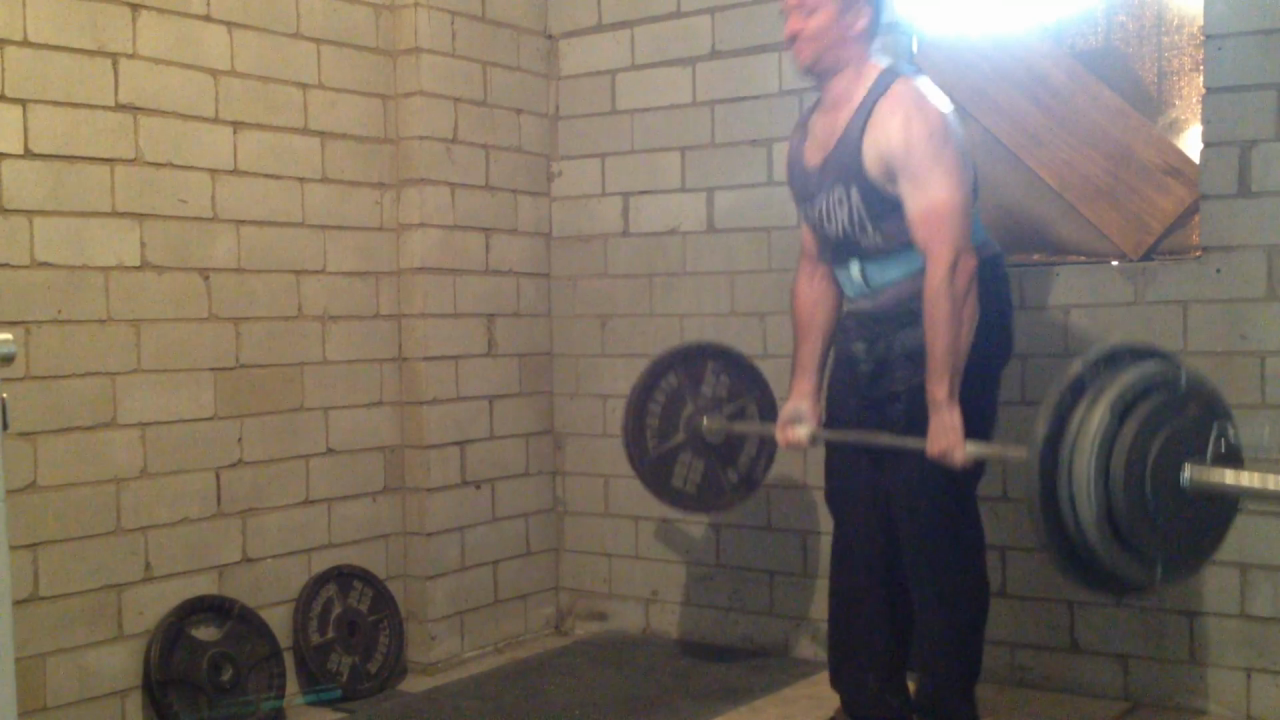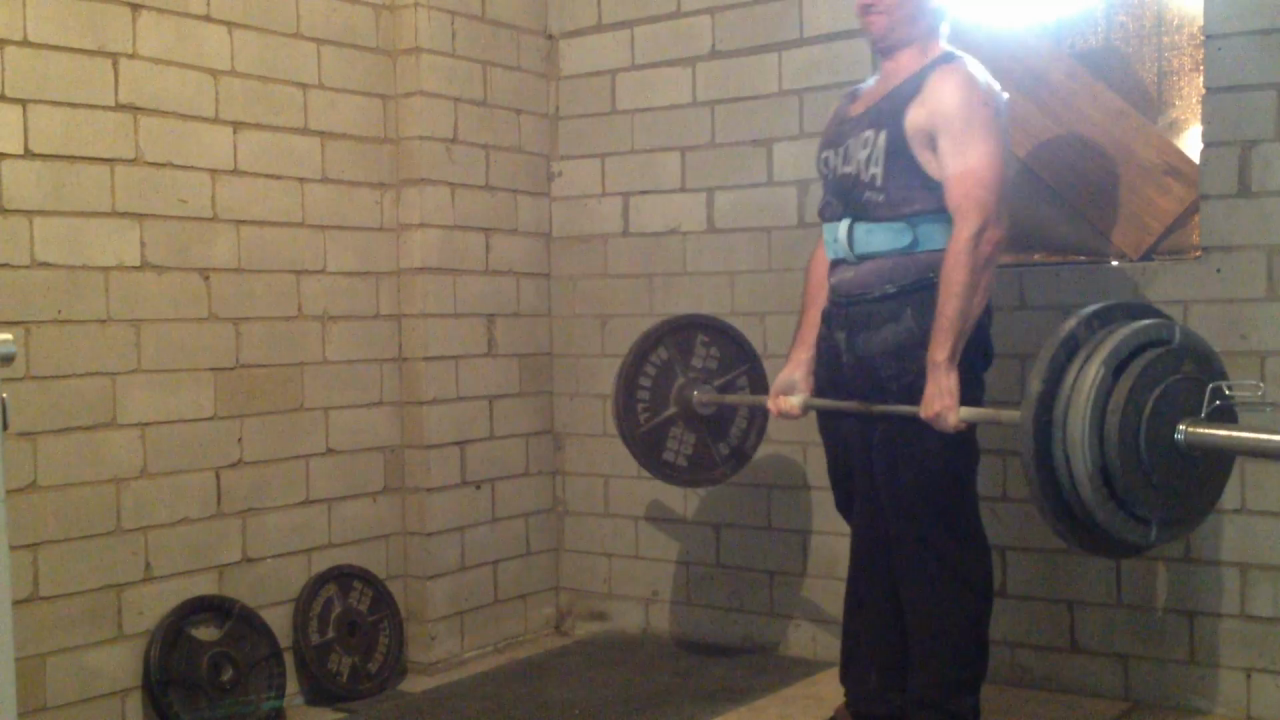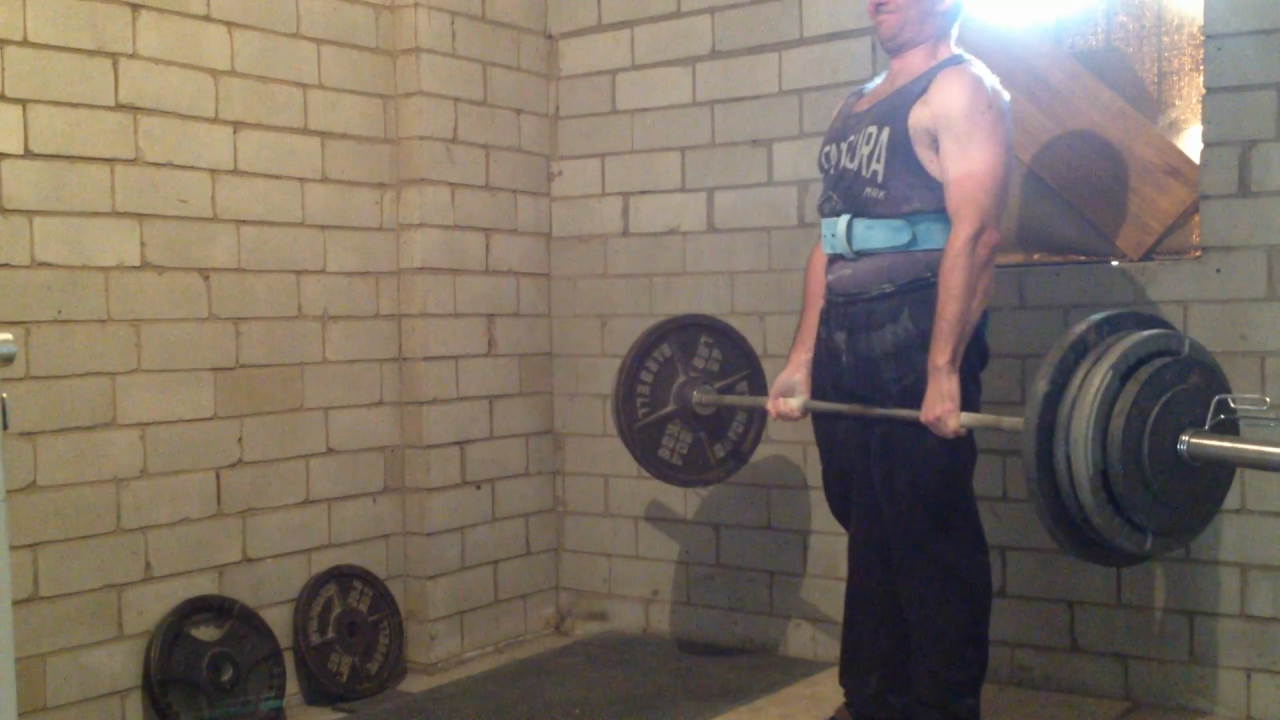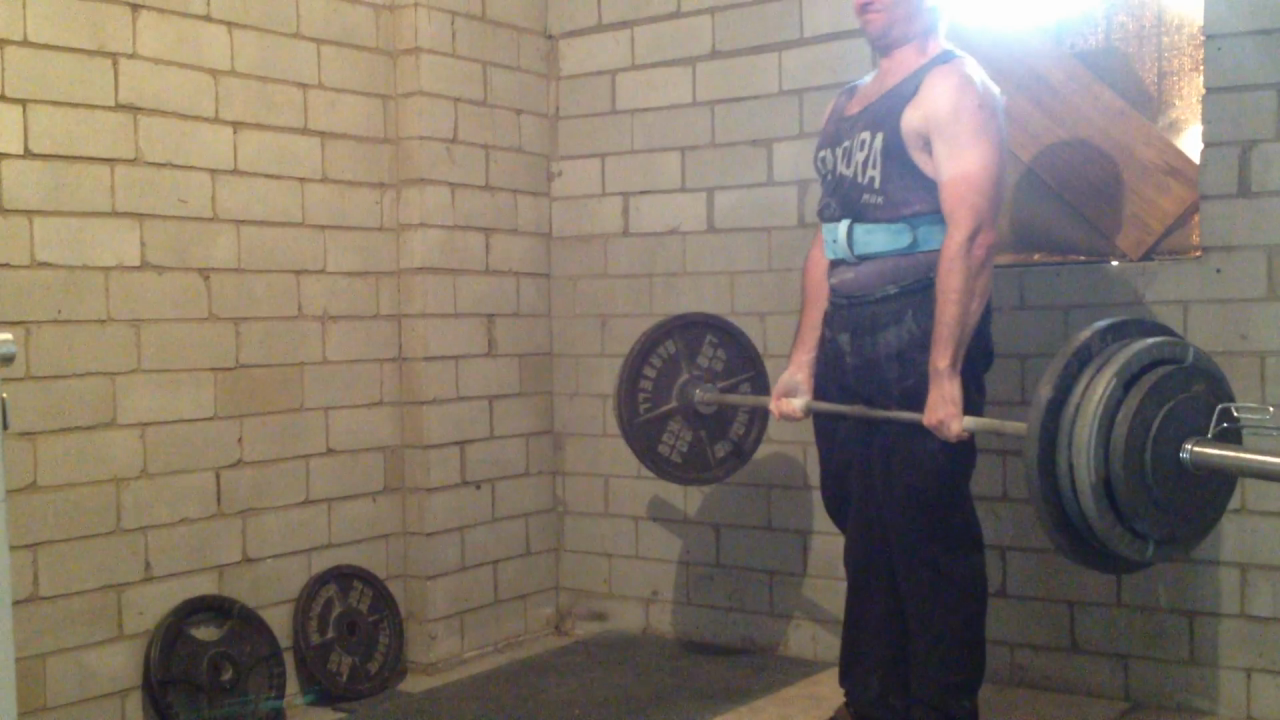
dt=0.3s
person 1, frame 1
left shoulder: (906, 109)
right shoulder: (809, 130)
left elbow: (951, 262)
right elbow: (815, 270)
left wrist: (945, 406)
right wrist: (804, 388)
left hip: (941, 333)
right hip: (866, 341)
left knee: (933, 532)
right knee: (860, 529)
person 1, frame 2
left shoulder: (955, 87)
right shoulder: (856, 100)
left elbow: (979, 228)
left wrist: (945, 367)
right wrist: (802, 357)
left hip: (918, 330)
right hip: (848, 337)
left knee: (931, 531)
right knee: (870, 526)
person 1, frame 3
left shoulder: (962, 90)
right shoulder: (858, 103)
left elbow: (975, 232)
left wrist: (945, 370)
right wrist: (802, 356)
left hip: (916, 333)
right hip: (844, 336)
left knee: (931, 534)
right knee: (867, 529)
person 1, frame 4
left shoulder: (953, 87)
right shoulder: (846, 102)
left elbow: (971, 234)
left wrist: (947, 375)
right wrist: (804, 357)
left hip: (918, 333)
right hip: (847, 337)
left knee: (928, 531)
right knee: (863, 527)
